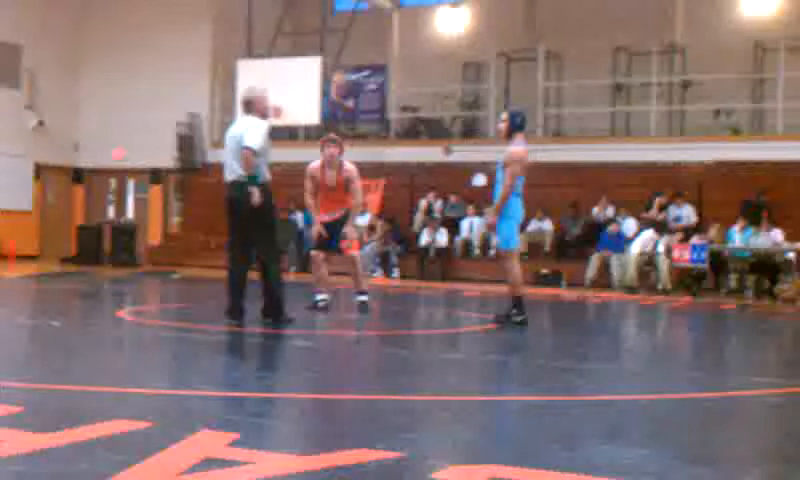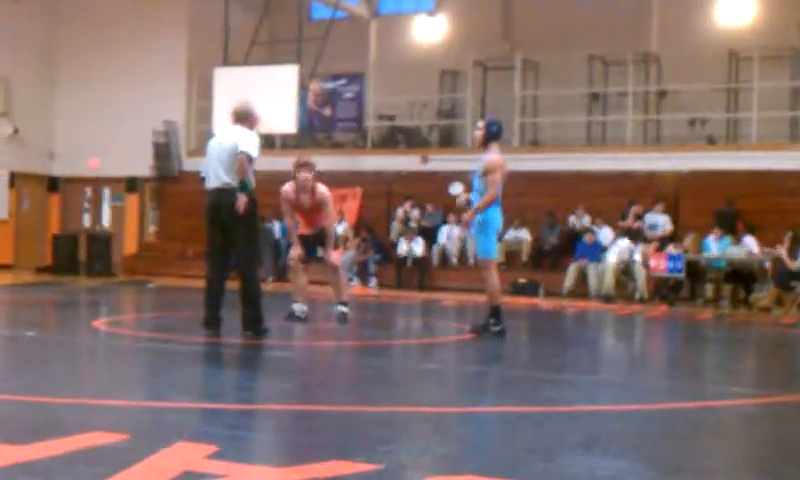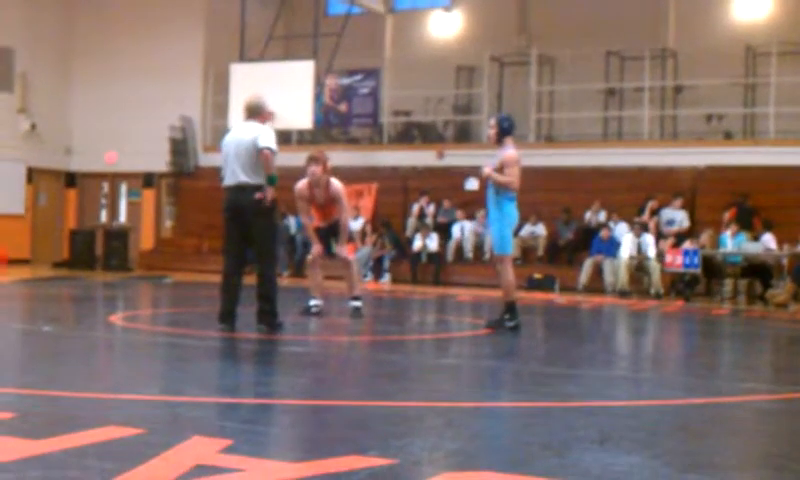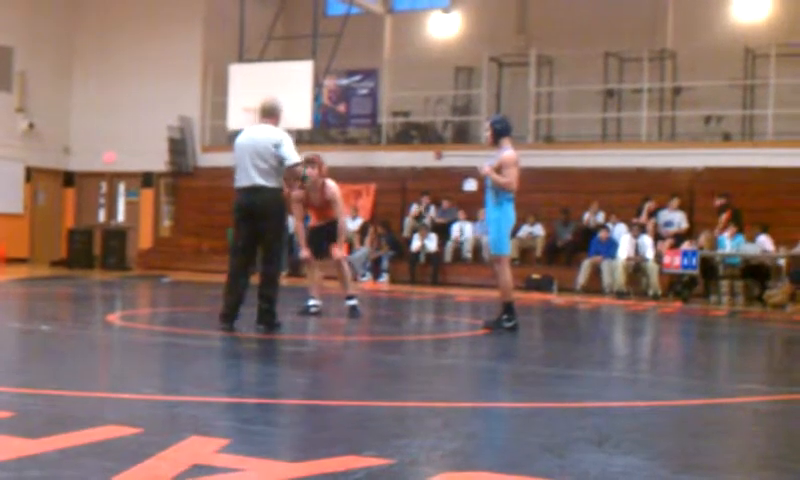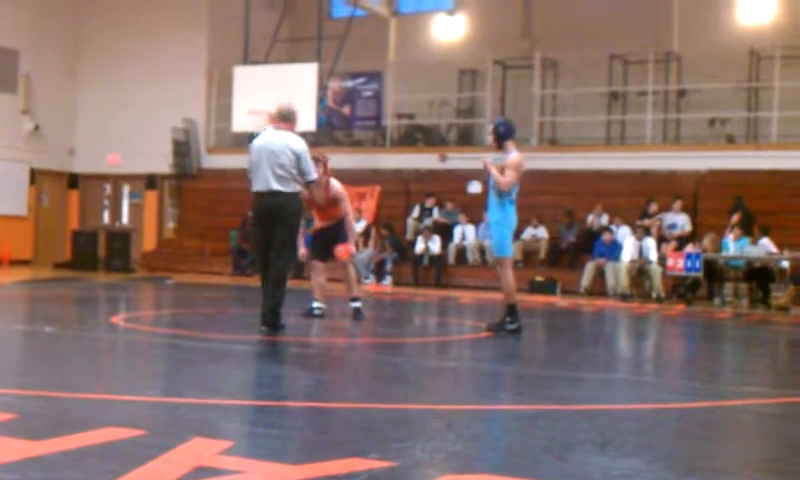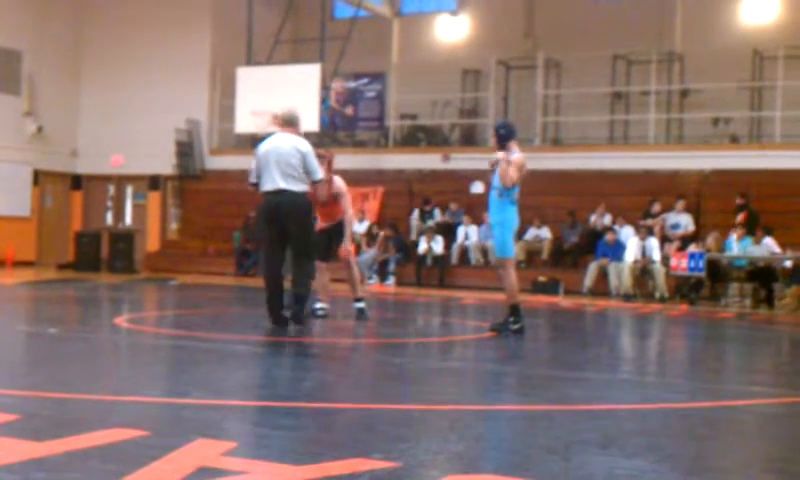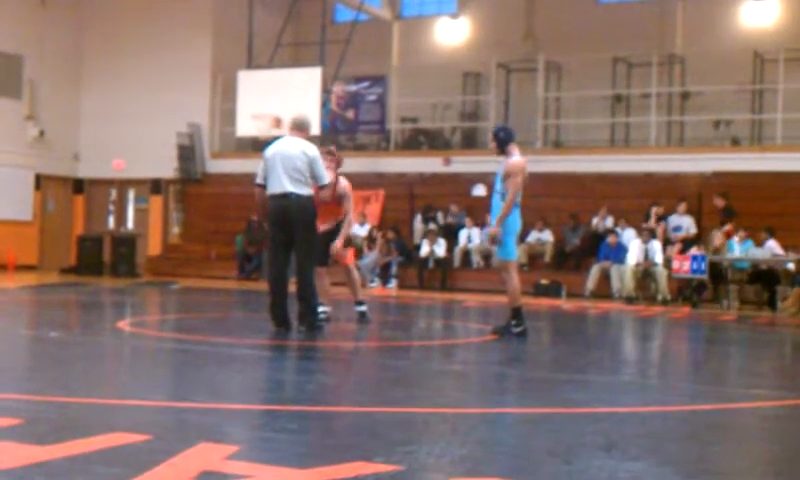
dt=0.7s
person 1, frame 1
left shoulder: (234, 127)
right shoulder: (258, 125)
left elbow: (230, 161)
right elbow: (248, 153)
left wrist: (240, 184)
right wrist: (254, 185)
left hip: (233, 190)
right hip: (253, 191)
left knee: (238, 254)
right knee: (267, 253)
left ankle: (235, 312)
right ankle: (273, 311)
person 1, frame 2
left shoulder: (216, 137)
right shoulder: (248, 135)
left elbow: (206, 174)
right elbow: (243, 158)
left wrist: (215, 189)
right wrist: (243, 191)
left hip: (214, 198)
right hip: (236, 200)
left knee: (216, 263)
right knee: (247, 262)
left ankle: (211, 322)
right ankle: (252, 323)
person 1, frame 3
left shoulder: (230, 135)
right shoulder: (263, 131)
left elbow: (227, 169)
right elbow: (267, 154)
right wrist: (271, 184)
left hip: (232, 195)
right hip: (256, 196)
left knee: (233, 258)
right knee: (265, 258)
left ankle: (227, 317)
right ankle: (267, 318)
person 1, frame 4
left shoulder: (241, 136)
right shoulder: (279, 136)
right elbow: (294, 168)
left hip: (244, 196)
right hip: (270, 198)
left knee: (240, 257)
right knee: (271, 259)
left ankle: (228, 315)
right ankle: (265, 317)
person 1, frame 5
left shoulder: (257, 141)
right shoulder: (296, 143)
left elbow: (251, 173)
right elbow: (310, 179)
right wrist: (300, 186)
left hip: (262, 200)
right hip: (287, 202)
left knee: (264, 259)
right knee: (281, 260)
left ankle: (267, 315)
right ankle: (270, 318)
person 1, frame 6
left shoulder: (263, 146)
right shoulder: (302, 145)
left elbow: (253, 183)
right elbow: (317, 181)
left wrist: (259, 209)
left hip: (270, 202)
right hip: (296, 201)
left knee: (273, 259)
right knee: (303, 257)
left ankle: (277, 316)
right ankle: (296, 307)
person 1, frame 7
left shoulder: (270, 149)
right shoulder: (309, 149)
left elbow: (259, 187)
right elbow: (323, 185)
left wrist: (263, 214)
left hip: (276, 205)
right hip: (301, 205)
left knee: (277, 262)
right knee: (304, 262)
left ankle: (280, 319)
right ankle: (308, 317)
person 2, frame 1
left shoulder: (516, 150)
right shoulder: (514, 149)
left elbow: (509, 186)
left wrist: (494, 212)
right wrist: (494, 210)
left hip: (507, 209)
right hip: (507, 209)
left knee: (510, 258)
right knee: (508, 258)
left ankle: (519, 310)
right ankle: (515, 308)
person 2, frame 2
left shoulder: (494, 158)
right shoulder: (487, 158)
left elbow: (494, 193)
left wrist: (472, 213)
right wrist: (469, 197)
left hip: (487, 218)
right hip: (482, 218)
left knee: (489, 267)
right knee: (486, 268)
left ankle: (497, 320)
right ankle: (493, 318)
person 2, frame 3
left shoulder: (509, 154)
right shoulder: (503, 153)
left elbow: (513, 184)
left wrist: (491, 174)
right wrist: (491, 175)
left hip: (503, 212)
right hip: (498, 212)
left knee: (504, 263)
right knee: (502, 263)
left ankle: (511, 315)
right ankle: (508, 313)
person 2, frame 4
left shoulder: (508, 155)
right shoulder: (502, 155)
left elbow: (512, 185)
left wrist: (489, 174)
right wrist: (489, 174)
left hip: (501, 213)
right hip: (495, 212)
left knee: (502, 263)
right knee: (498, 263)
left ankle: (509, 316)
right ankle: (506, 313)
person 2, frame 5
left shoulder: (513, 158)
right shoulder: (506, 157)
left elbow: (505, 186)
left wrist: (491, 168)
right wrist: (492, 169)
left hip: (503, 215)
right hip: (497, 215)
left knee: (504, 265)
right knee: (501, 266)
left ankle: (513, 318)
right ankle: (510, 316)
person 2, frame 6
left shoulder: (516, 158)
right shoulder: (508, 157)
left elbow: (509, 183)
left wrist: (501, 163)
right wrist: (496, 165)
left hip: (505, 216)
right hip: (499, 216)
left knee: (507, 266)
right knee: (504, 267)
left ankle: (516, 318)
right ankle: (513, 316)
person 2, frame 7
left shoulder: (515, 162)
right shoulder: (510, 162)
left elbow: (512, 197)
left wrist: (497, 224)
left hip: (506, 222)
right hip: (503, 221)
left knee: (509, 269)
right knee: (507, 270)
left ankle: (518, 321)
right ankle: (515, 319)
person 3, frame 1
left shoulder: (349, 169)
right shoulder: (313, 169)
left elbow: (358, 198)
right elbow: (309, 196)
left wrist: (350, 224)
right wrist: (316, 222)
left hip: (344, 216)
right hip: (323, 218)
left knee: (353, 255)
right knee: (316, 256)
left ankle: (362, 296)
right ankle: (322, 296)
person 3, frame 2
left shoulder: (323, 192)
right shoulder: (286, 191)
left elbow: (330, 222)
right elbow: (289, 220)
left wrist: (330, 249)
right wrist: (296, 245)
left hip: (323, 230)
right hip: (305, 230)
left knee: (334, 264)
right knee: (294, 263)
left ankle: (342, 307)
right ankle: (300, 306)
person 3, frame 3
left shoulder: (336, 186)
right shoulder: (301, 188)
left elbow: (344, 216)
right elbow: (305, 217)
left wrist: (342, 244)
right wrist: (315, 243)
left hip: (338, 222)
right hip: (320, 224)
left knee: (347, 258)
right knee: (313, 260)
left ankle: (356, 301)
right ankle: (316, 302)
person 3, frame 4
left shoulder: (331, 188)
right shoulder: (298, 191)
left elbow: (341, 218)
right elbow: (298, 221)
left wrist: (340, 247)
right wrist: (303, 248)
left hip: (334, 223)
right hip: (317, 224)
left knee: (340, 259)
right knee: (311, 261)
left ankle: (352, 301)
right ankle: (315, 302)
person 3, frame 5
left shoulder: (335, 187)
left elbow: (349, 214)
left wrist: (351, 242)
right wrist: (301, 245)
left hip: (339, 225)
right hip: (321, 227)
left knee: (346, 260)
right knee: (316, 264)
left ankle: (356, 304)
right ankle: (318, 305)
person 3, frame 6
left shoulder: (337, 184)
left elbow: (348, 212)
left wrist: (347, 241)
left hip: (340, 224)
right hip: (322, 226)
left knee: (349, 260)
right knee: (320, 264)
left ankle: (359, 304)
right ankle: (322, 305)
person 3, frame 7
left shoulder: (343, 185)
left elbow: (349, 214)
left wrist: (340, 239)
left hip: (338, 227)
right hip: (320, 230)
left knee: (348, 265)
right knee: (319, 269)
left ankle: (360, 307)
right ankle: (324, 308)
